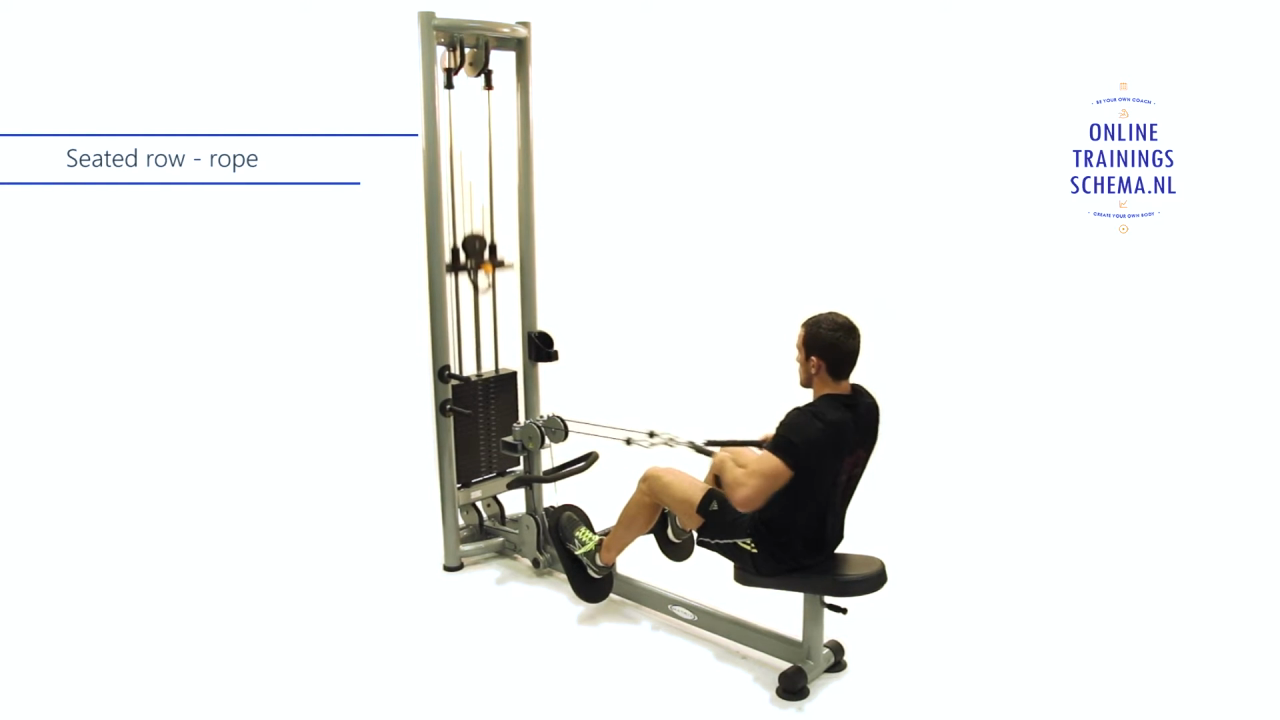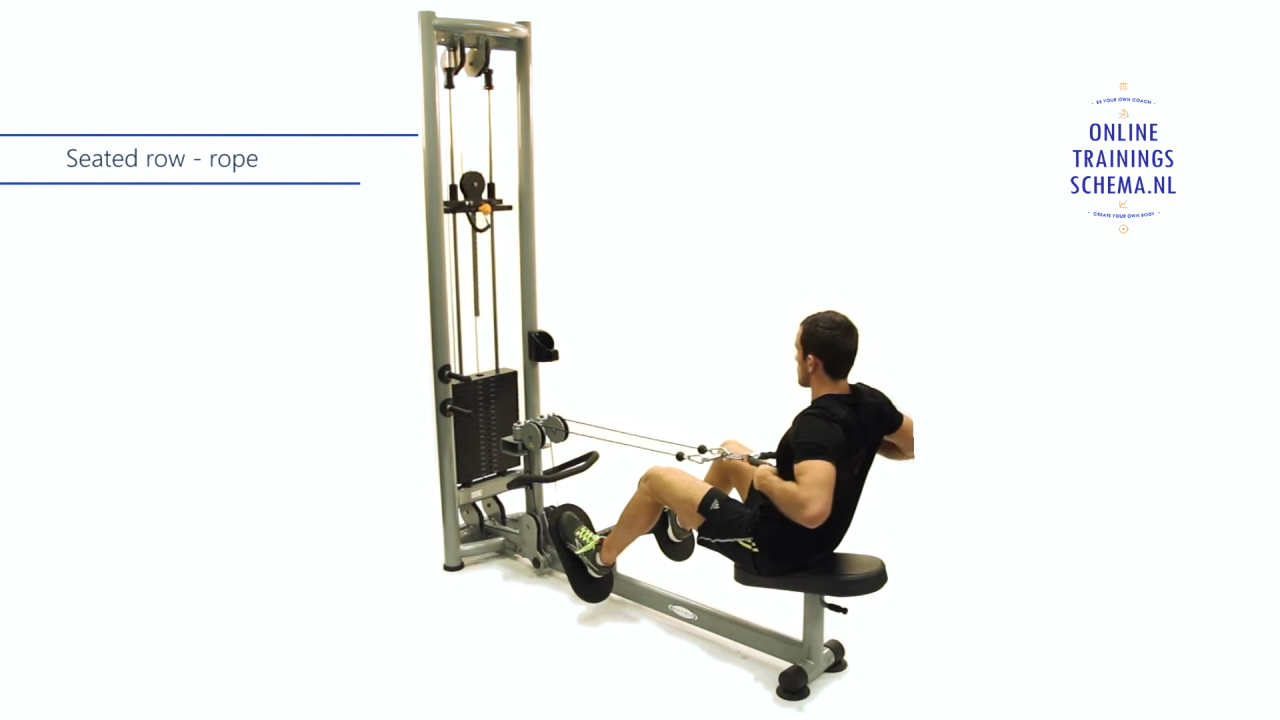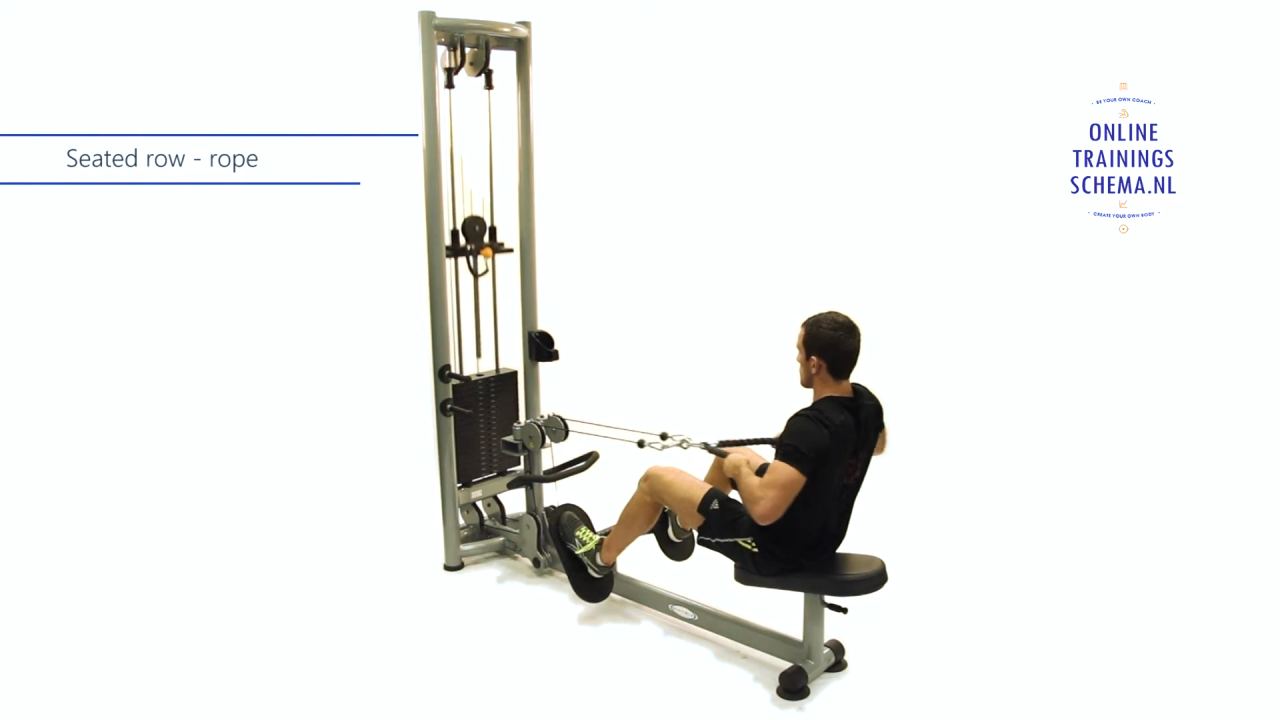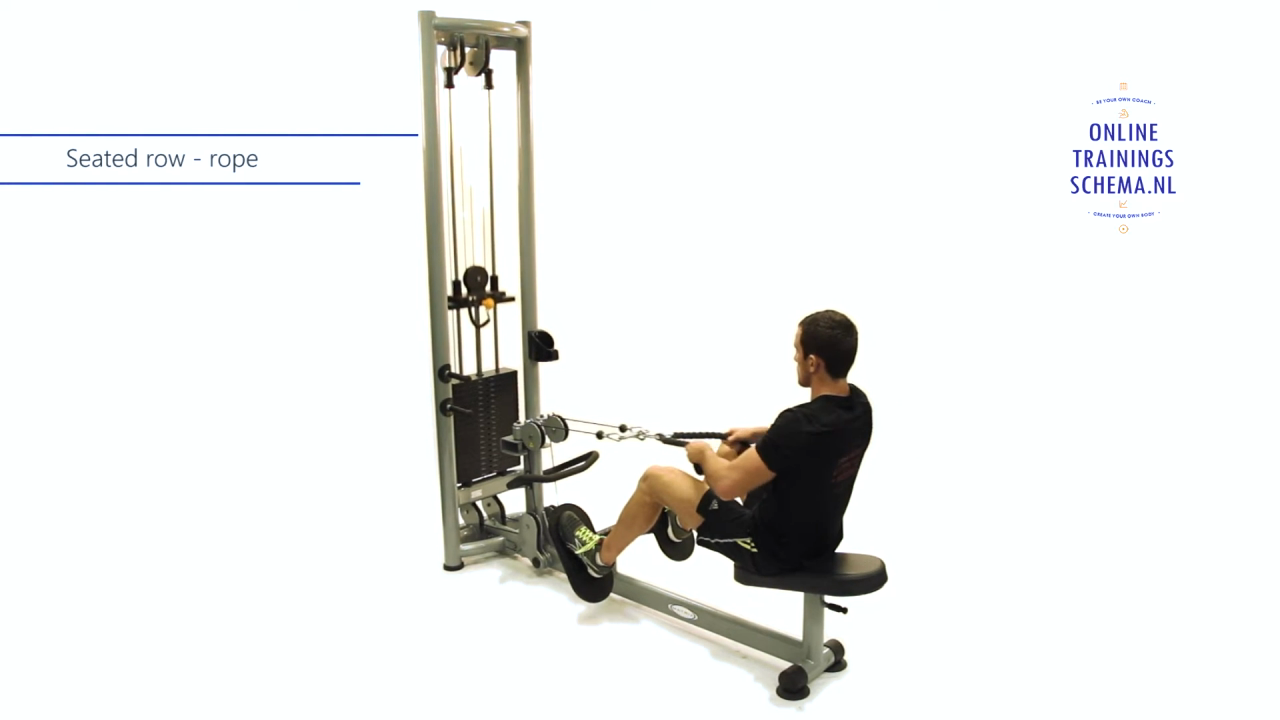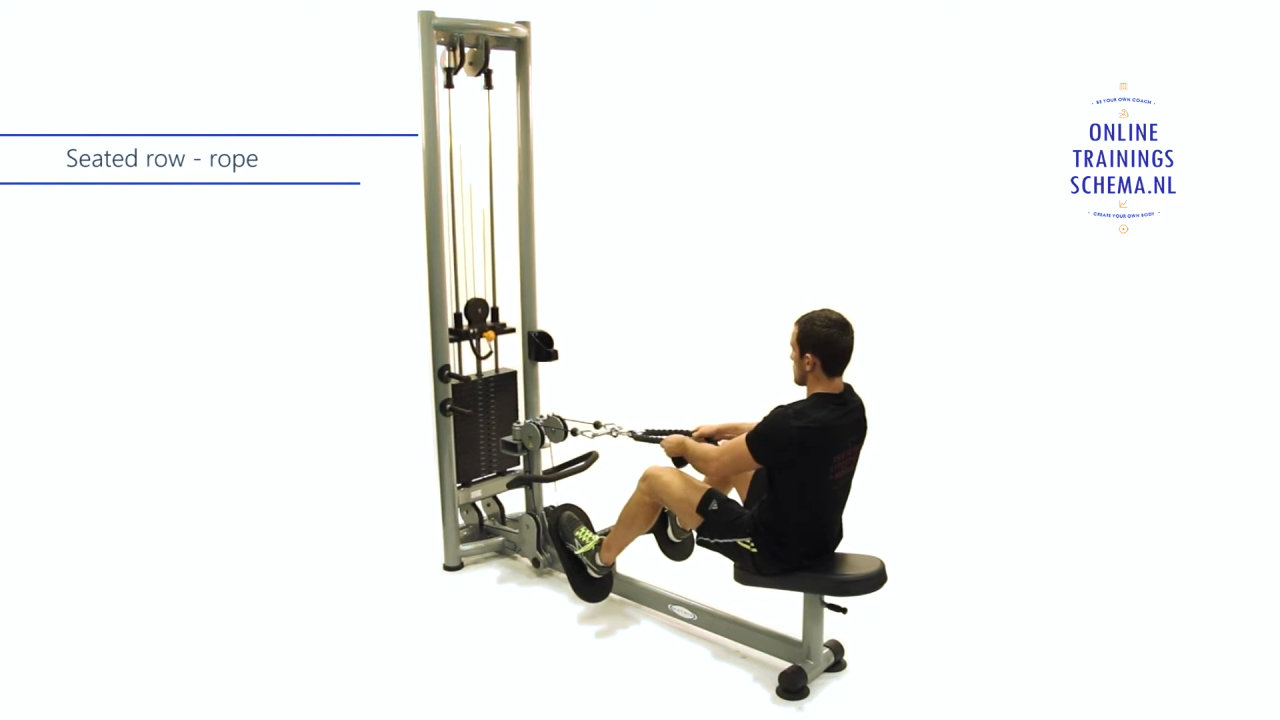
dt=0.4s
person 1, frame 1
left shoulder: (808, 423)
right shoulder: (864, 404)
left elbow: (744, 497)
left wrist: (723, 467)
left hip: (772, 548)
right hip: (817, 538)
left knee: (654, 480)
right knee: (732, 454)
left ankle: (602, 556)
right ankle: (682, 521)
person 1, frame 2
left shoulder: (816, 424)
right shoulder: (870, 402)
left elbow: (812, 508)
right elbow: (912, 445)
left wrist: (766, 480)
left hip: (773, 548)
right hip: (819, 540)
left knee: (655, 479)
right knee: (730, 451)
left ankle: (602, 556)
right ankle: (683, 520)
person 1, frame 3
left shoulder: (810, 426)
right shoulder: (866, 404)
left elbow: (764, 508)
right elbow: (878, 445)
left wrist: (740, 470)
left hip: (775, 547)
right hip: (820, 537)
left knee: (655, 479)
right knee: (729, 451)
left ankle: (602, 556)
right ankle: (683, 520)
person 1, frame 4
left shoulder: (802, 423)
right shoulder: (858, 405)
left elbow: (726, 485)
left wrist: (702, 453)
right wrist: (760, 434)
left hip: (772, 547)
right hip: (819, 539)
left knee: (654, 479)
right knee: (731, 451)
left ankle: (601, 556)
right ankle: (681, 521)
person 1, frame 5
left shoulder: (796, 420)
right shoulder: (850, 403)
left elbow: (714, 465)
left wrist: (683, 445)
right wrist: (724, 430)
left hip: (772, 547)
right hip: (819, 538)
left knee: (654, 479)
right knee: (732, 451)
left ankle: (601, 556)
right ankle: (682, 521)
